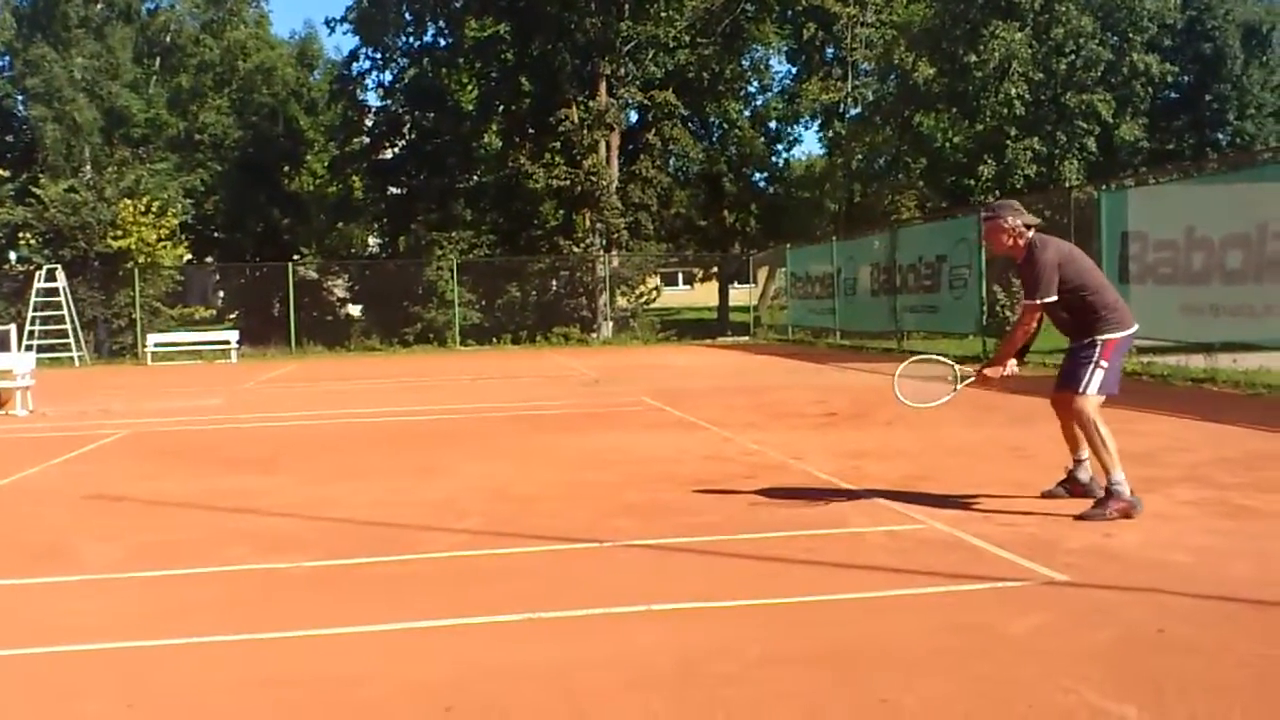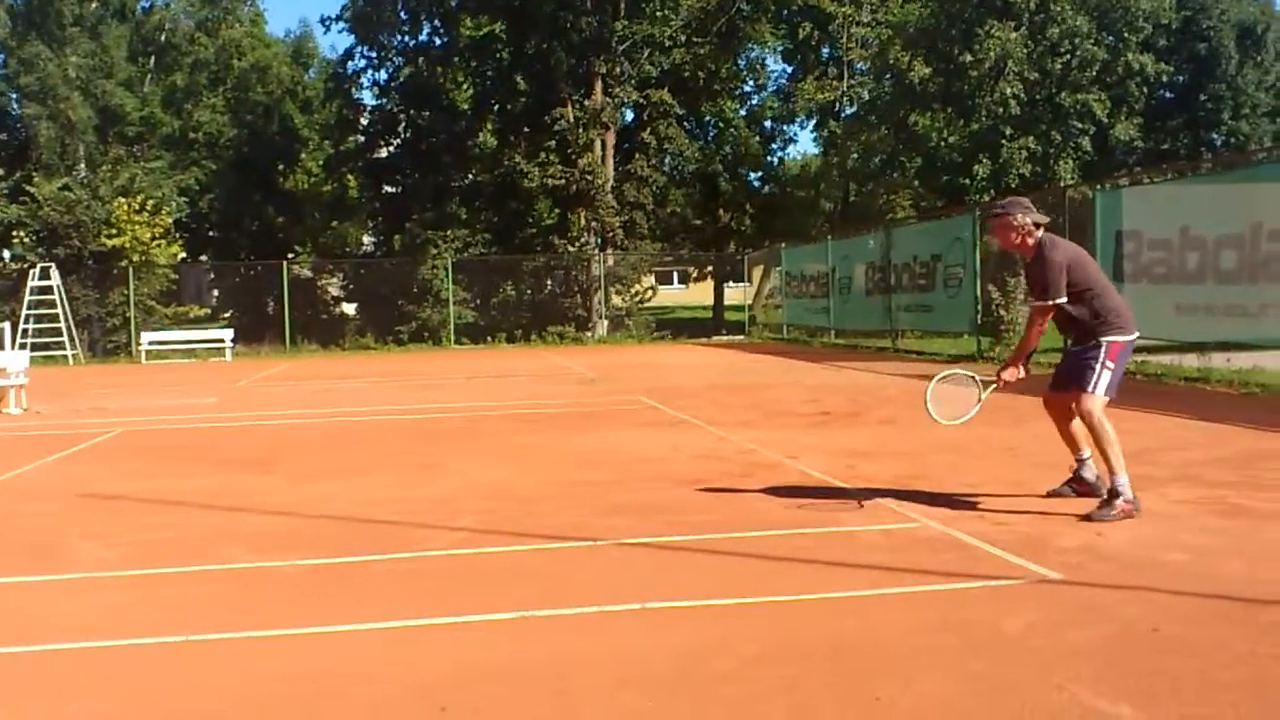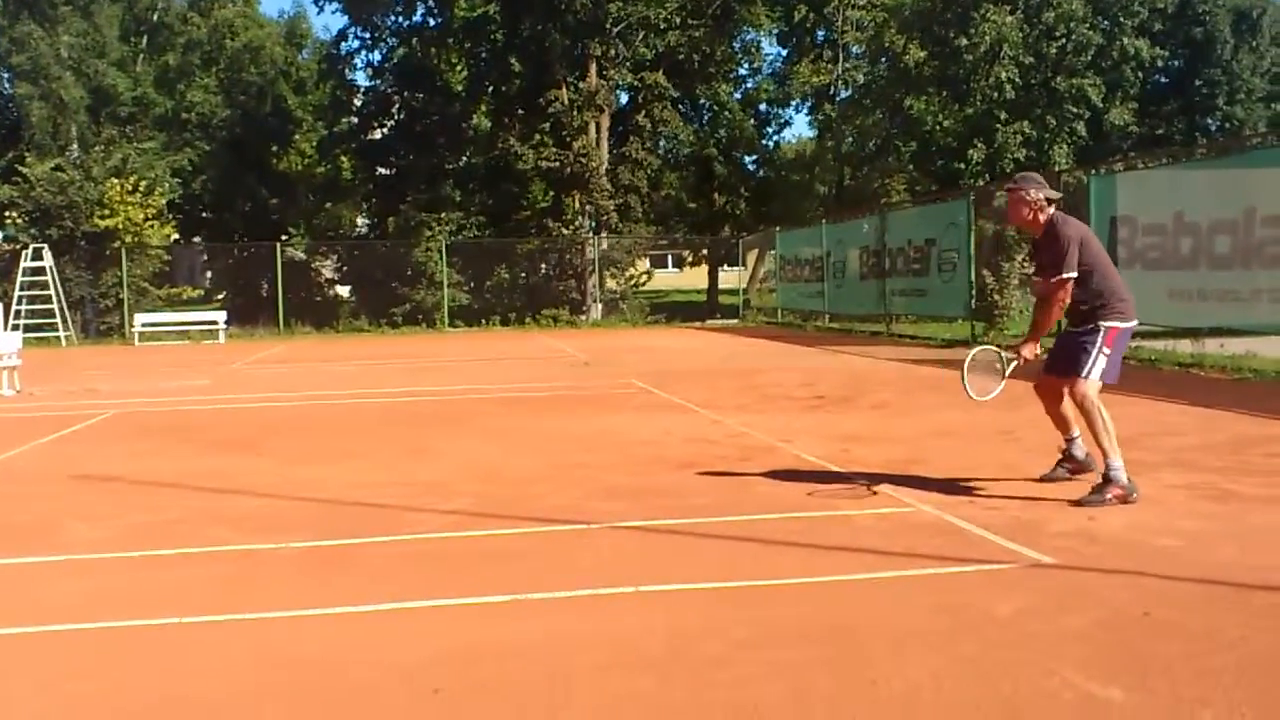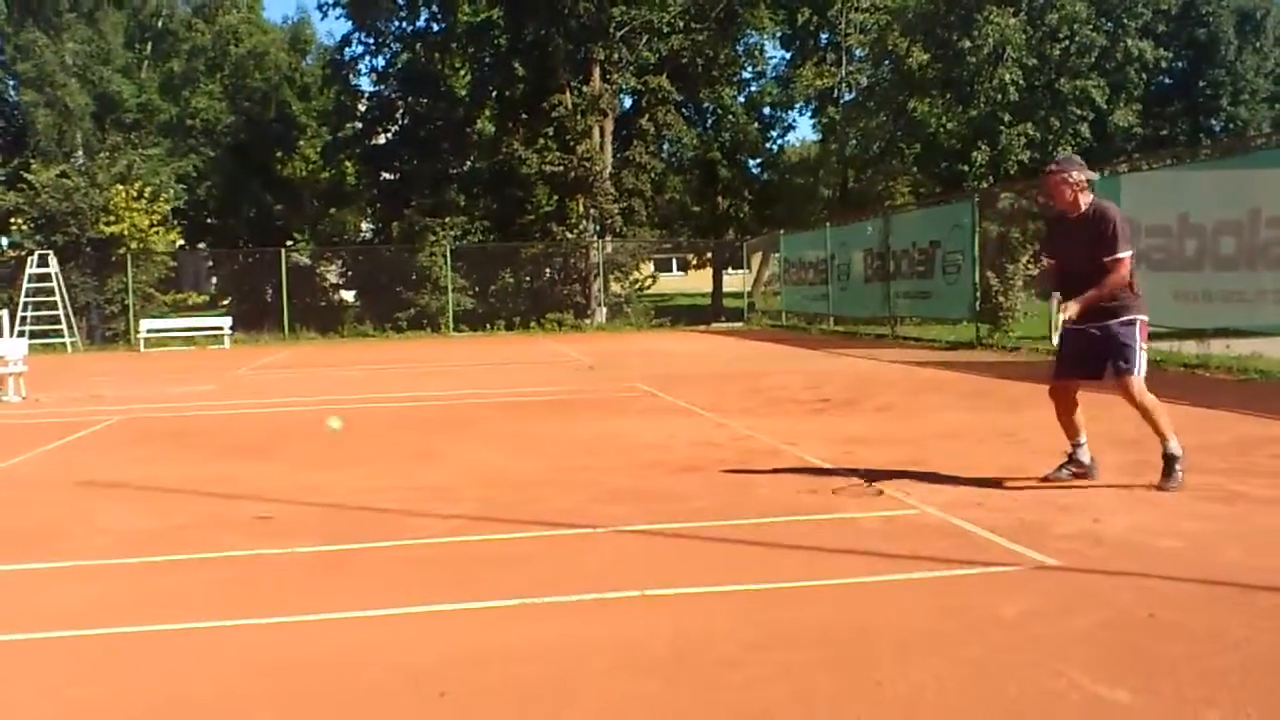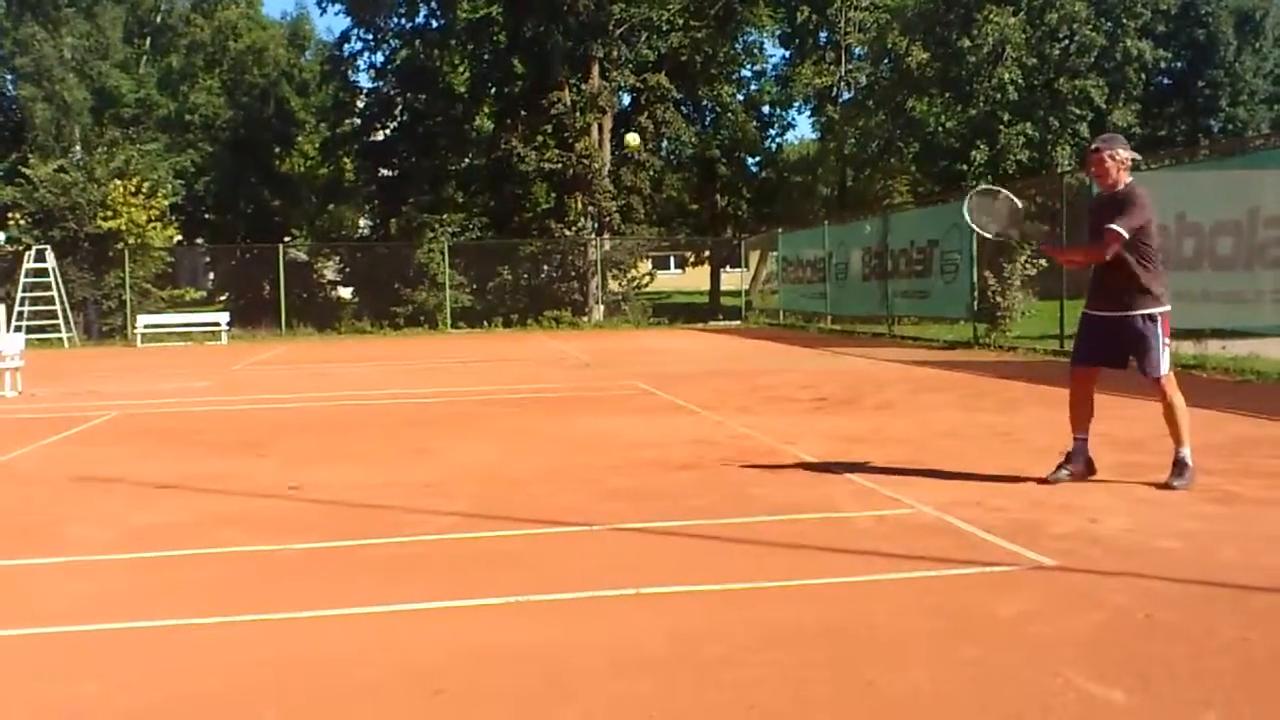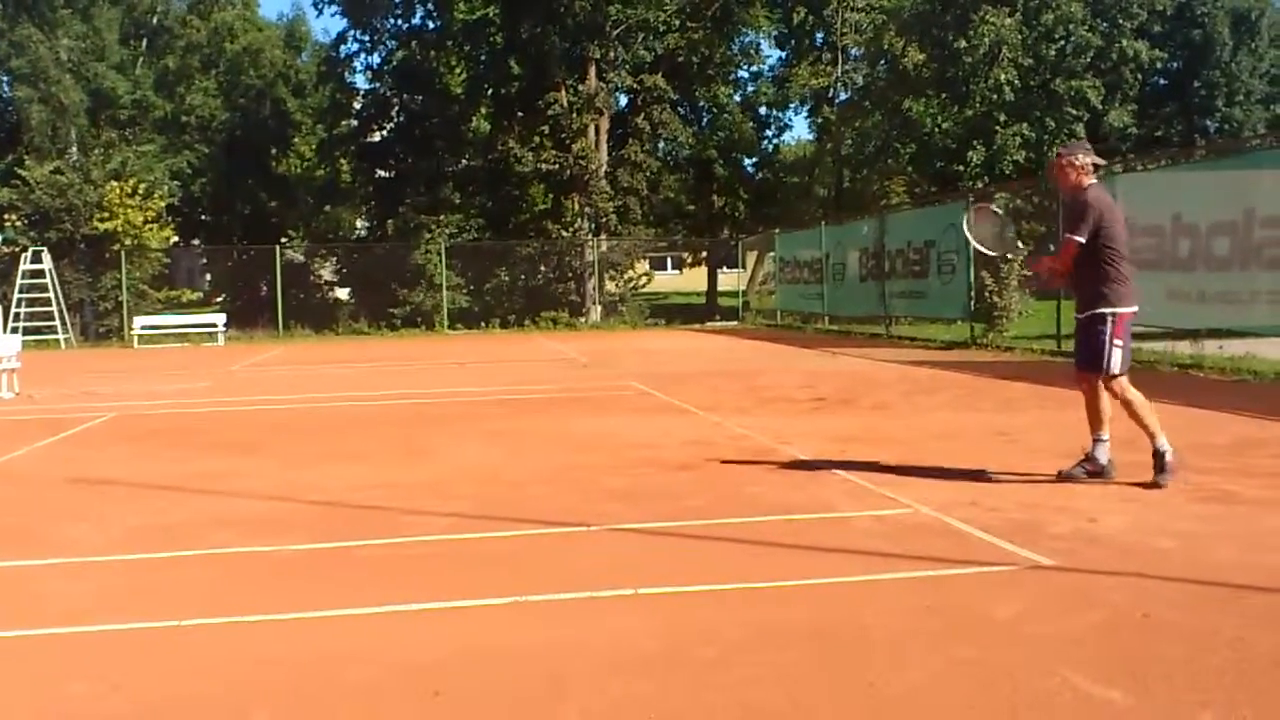
dt=0.4s
person 1, frame 1
left shoulder: (1042, 256)
right shoulder: (1030, 257)
left elbow: (1027, 323)
right elbow: (1032, 320)
left wrist: (996, 362)
right wrist: (1015, 357)
left hip: (1109, 331)
right hip: (1088, 333)
left knee: (1083, 408)
right knee: (1062, 402)
left ankle: (1121, 494)
right ankle: (1081, 477)
person 1, frame 2
left shoulder: (1052, 257)
right shoulder: (1035, 258)
left elbow: (1040, 322)
right elbow: (1038, 318)
left wrist: (1013, 364)
right wrist: (1023, 361)
left hip: (1110, 333)
right hip: (1085, 336)
left knee: (1088, 407)
right knee: (1056, 402)
left ankle: (1123, 495)
right ankle: (1087, 476)
person 1, frame 3
left shoulder: (1064, 232)
right shoulder: (1040, 239)
left elbow: (1062, 297)
right elbow: (1044, 293)
left wrist: (1033, 341)
right wrist: (1032, 339)
left hip: (1109, 317)
right hip: (1080, 321)
left knee: (1082, 392)
right knee: (1046, 385)
left ankle: (1118, 480)
right ankle: (1076, 455)
person 1, frame 4
left shoulder: (1107, 216)
right shoulder: (1054, 224)
left elbow: (1121, 274)
right elbow: (1051, 270)
left wrist: (1078, 304)
right wrist: (1062, 303)
left hip: (1121, 314)
right hip: (1079, 321)
left knee: (1132, 389)
right knee: (1060, 389)
left ankle: (1174, 455)
right ankle: (1081, 459)
person 1, frame 5
left shoulder: (1135, 197)
right shoulder: (1101, 200)
left elbow: (1103, 251)
left wrist: (1058, 253)
right wrist: (1070, 256)
left hip: (1144, 306)
right hip: (1103, 305)
left knee: (1163, 383)
right knee: (1080, 377)
left ankle: (1183, 462)
right ankle: (1081, 455)
person 1, frame 6
left shoulder: (1085, 201)
right shoulder: (1091, 199)
left elbow: (1065, 258)
left wrist: (1047, 268)
right wrist: (1065, 272)
left hip: (1112, 304)
right hip: (1092, 304)
left knee: (1115, 383)
right knee: (1088, 380)
left ankle: (1164, 453)
right ankle: (1099, 456)
